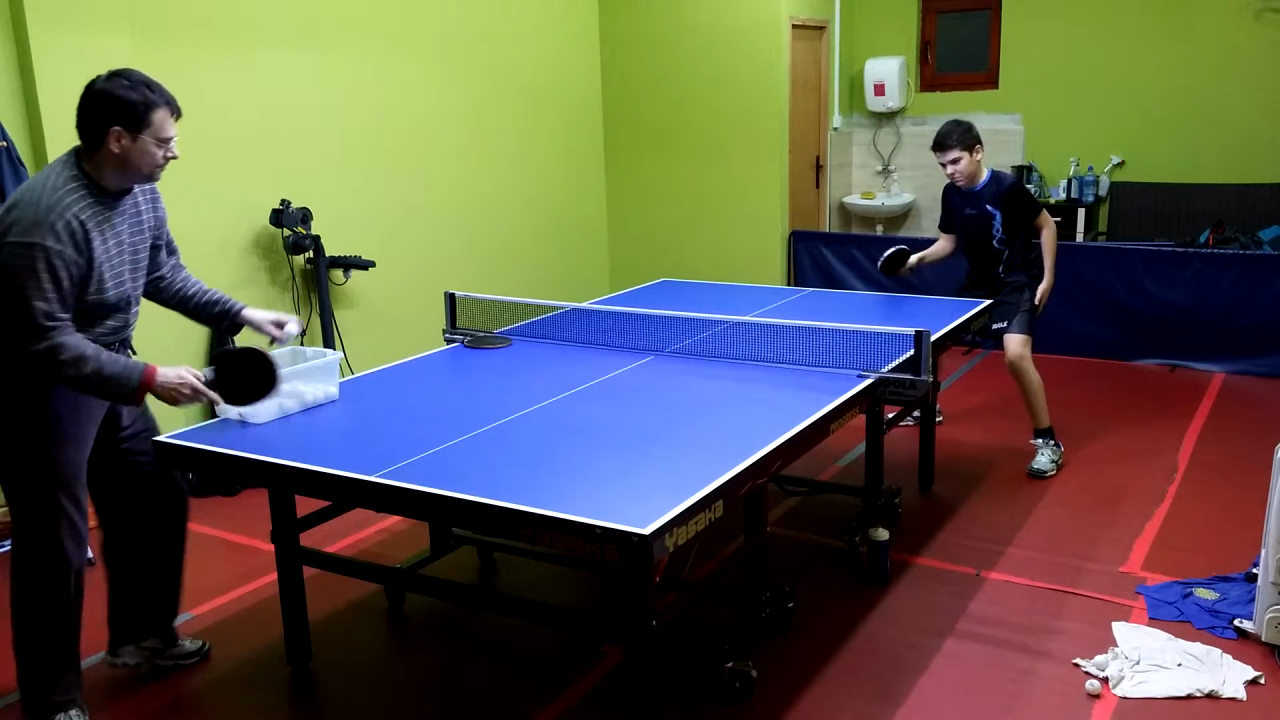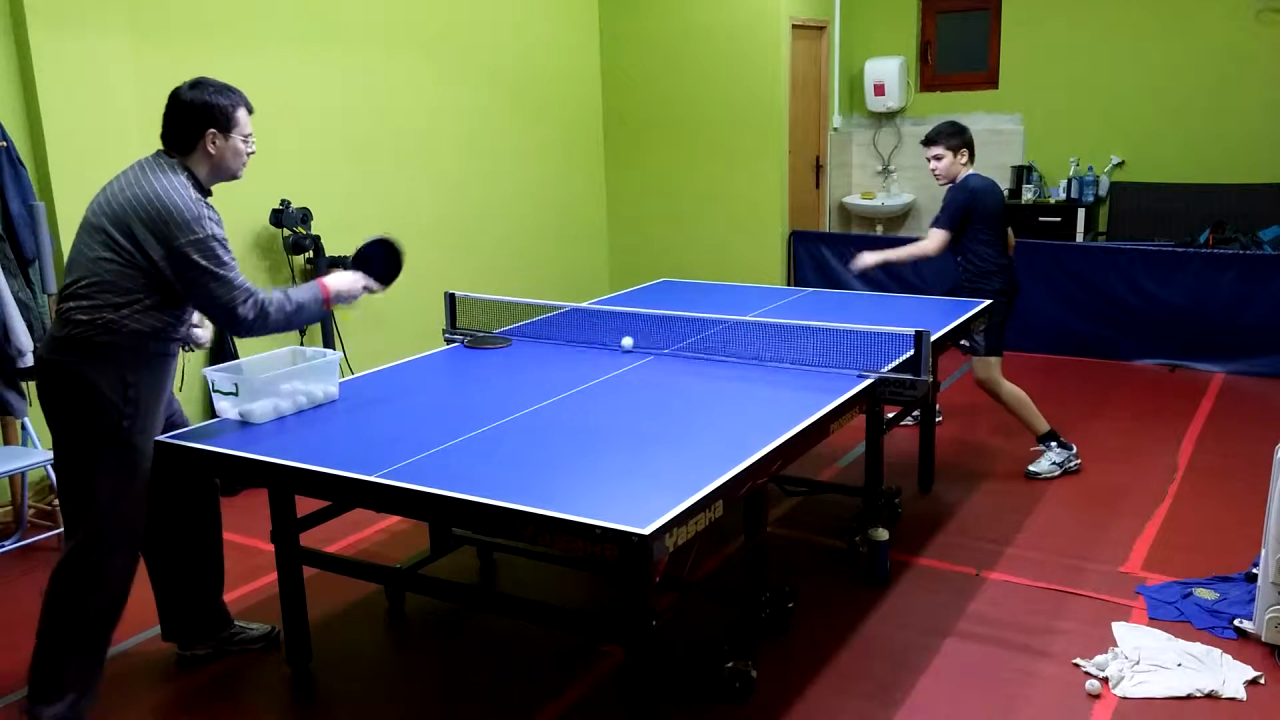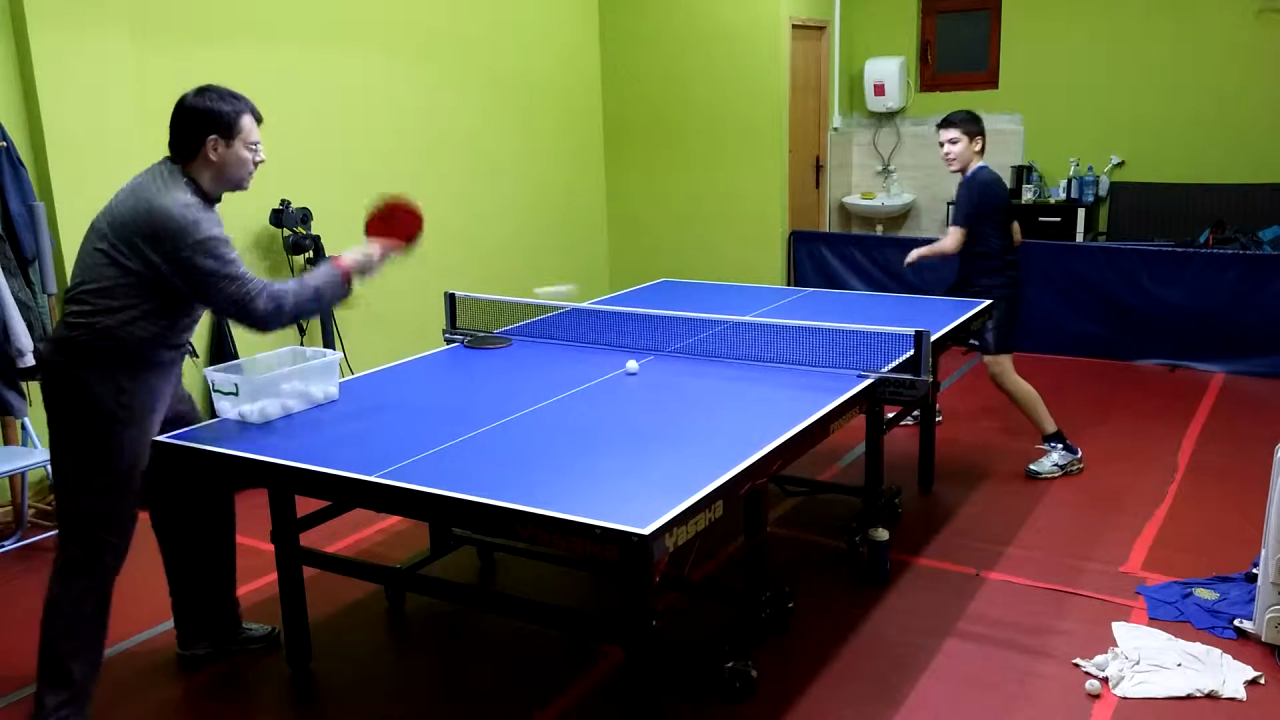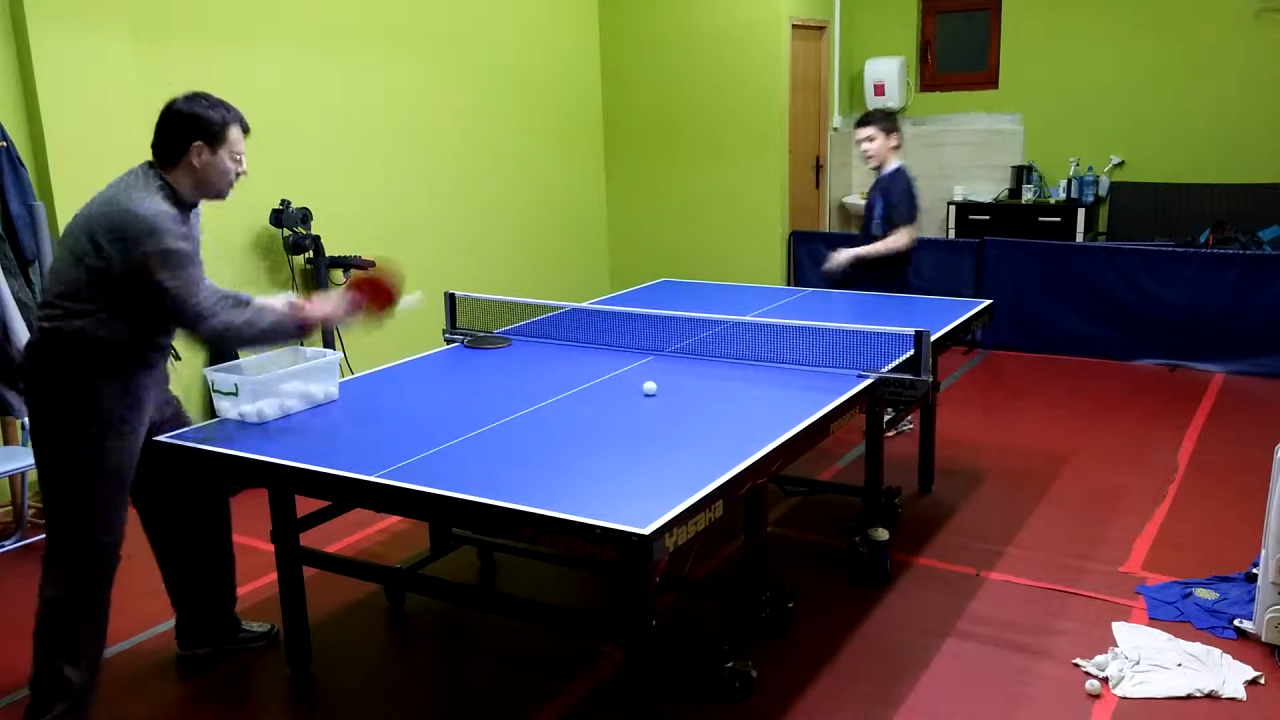
dt=1s
person 1, frame 1
left shoulder: (140, 192)
left elbow: (163, 275)
left wrist: (238, 314)
right wrist: (150, 381)
left hip: (110, 374)
left knee: (157, 504)
right knee: (54, 548)
left ankle: (143, 636)
person 1, frame 2
left shoulder: (155, 182)
right shoulder: (179, 209)
right elbow: (243, 313)
left wrist: (192, 311)
right wrist: (326, 292)
left hip: (129, 371)
right hip: (100, 381)
left knee: (186, 498)
right knee: (104, 545)
left ankle: (201, 627)
person 1, frame 3
left shoulder: (176, 193)
right shoulder: (174, 214)
left elbow: (218, 289)
right elbow: (259, 309)
right wrist: (342, 269)
left hip: (145, 376)
right hip: (100, 385)
left knee: (200, 496)
right knee: (95, 546)
left ankle: (209, 627)
person 1, frame 4
left shoulder: (167, 204)
right shoulder: (144, 218)
left elbow: (194, 298)
right elbow: (209, 324)
left wrist: (262, 307)
right wrist: (304, 316)
left hip: (132, 383)
right hip: (81, 392)
left knee: (196, 497)
right knee: (87, 553)
left ankle: (208, 627)
person 2, frame 1
left shoulder: (1007, 187)
right shoulder: (951, 194)
left elbow: (1046, 225)
right elbow: (948, 241)
left wrist: (1047, 277)
right wrist: (919, 258)
left hip: (1017, 282)
right hip: (977, 282)
left knee: (1016, 355)
left ankle: (1048, 442)
person 2, frame 2
left shoulder: (962, 191)
right shoulder: (988, 188)
left elbow: (933, 246)
right elbow: (1008, 242)
left wrist: (878, 257)
left hip: (988, 293)
right hip: (983, 288)
left knee: (986, 376)
left ankle: (1060, 448)
person 2, frame 3
left shoulder: (974, 184)
right shoulder: (990, 181)
left elbow: (951, 244)
right elbow: (1014, 235)
left wrist: (920, 252)
left hip: (992, 290)
right hip: (974, 285)
left knee: (1000, 370)
left ankle: (1063, 448)
person 2, frame 4
left shoulder: (897, 183)
right shoulder: (886, 181)
left elbow: (904, 240)
left wrist: (853, 254)
right wrist: (856, 256)
left hip: (883, 284)
right hip: (879, 280)
